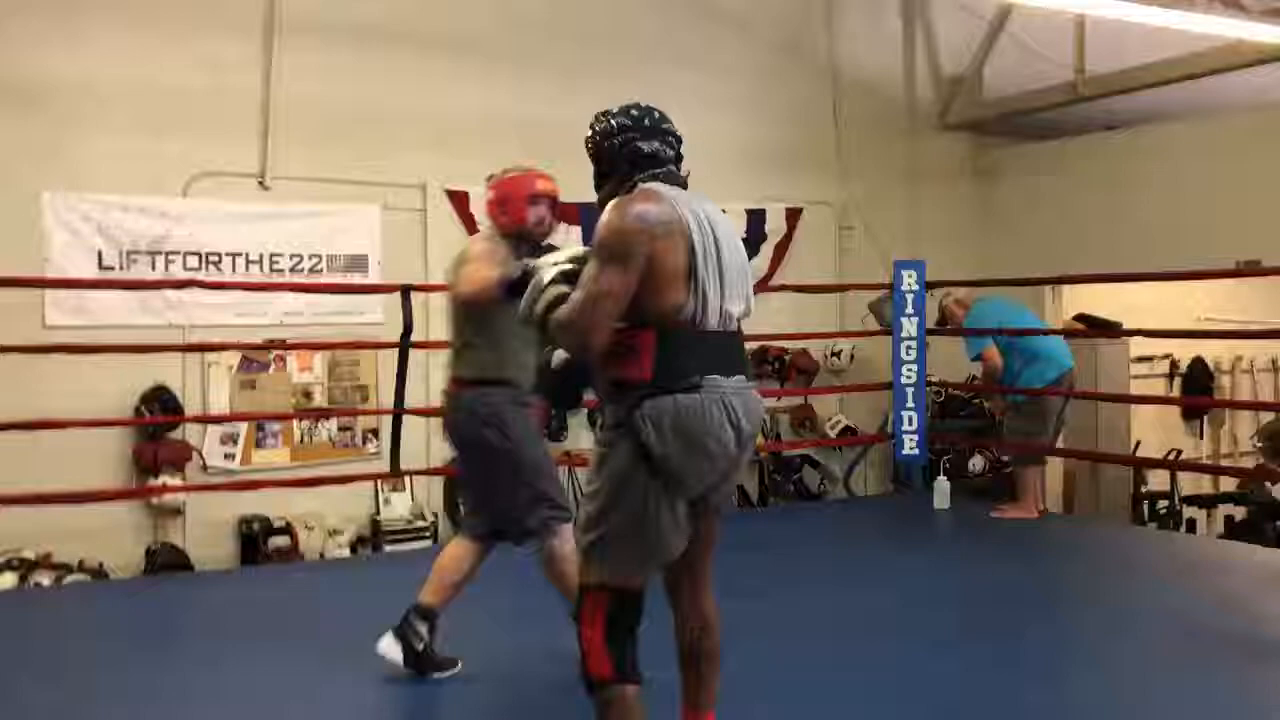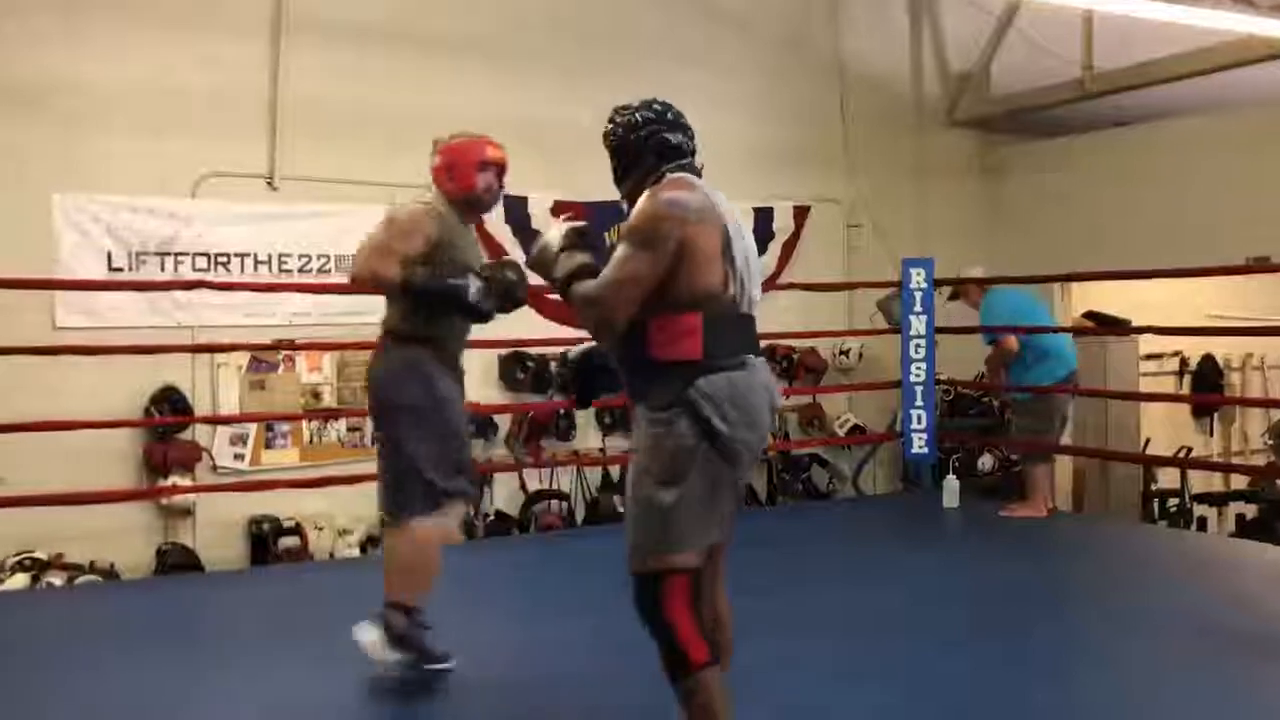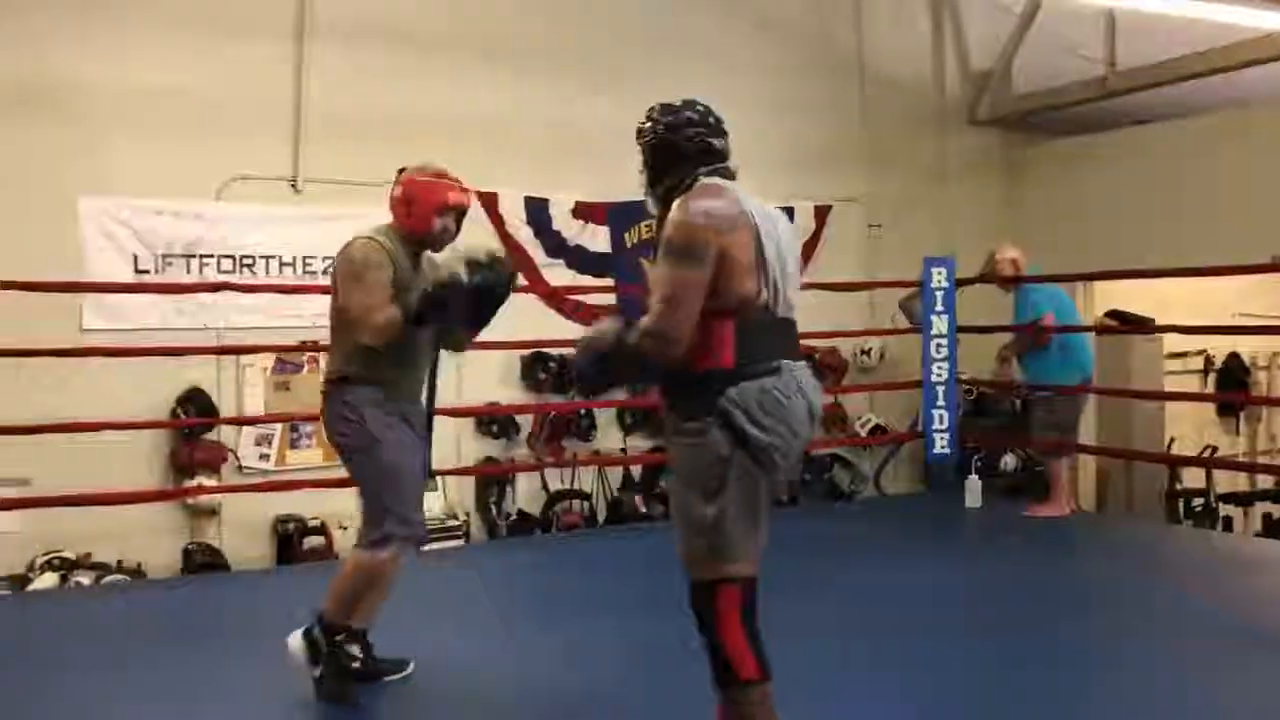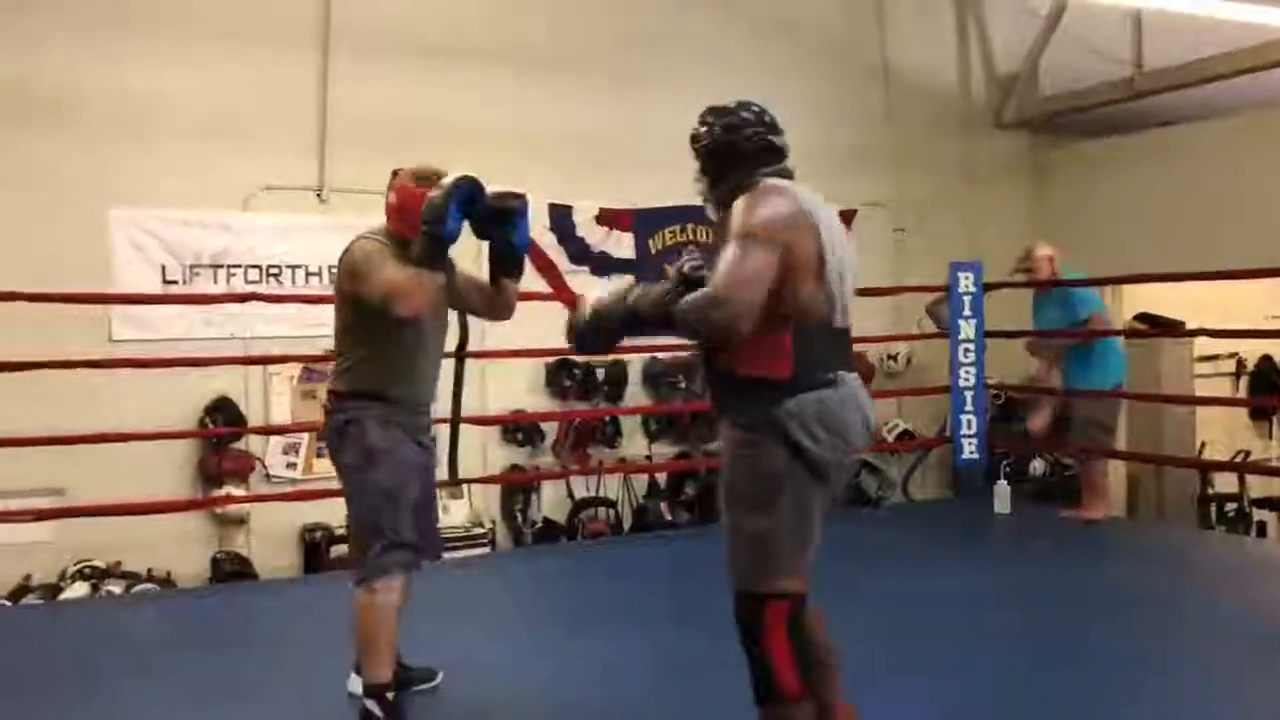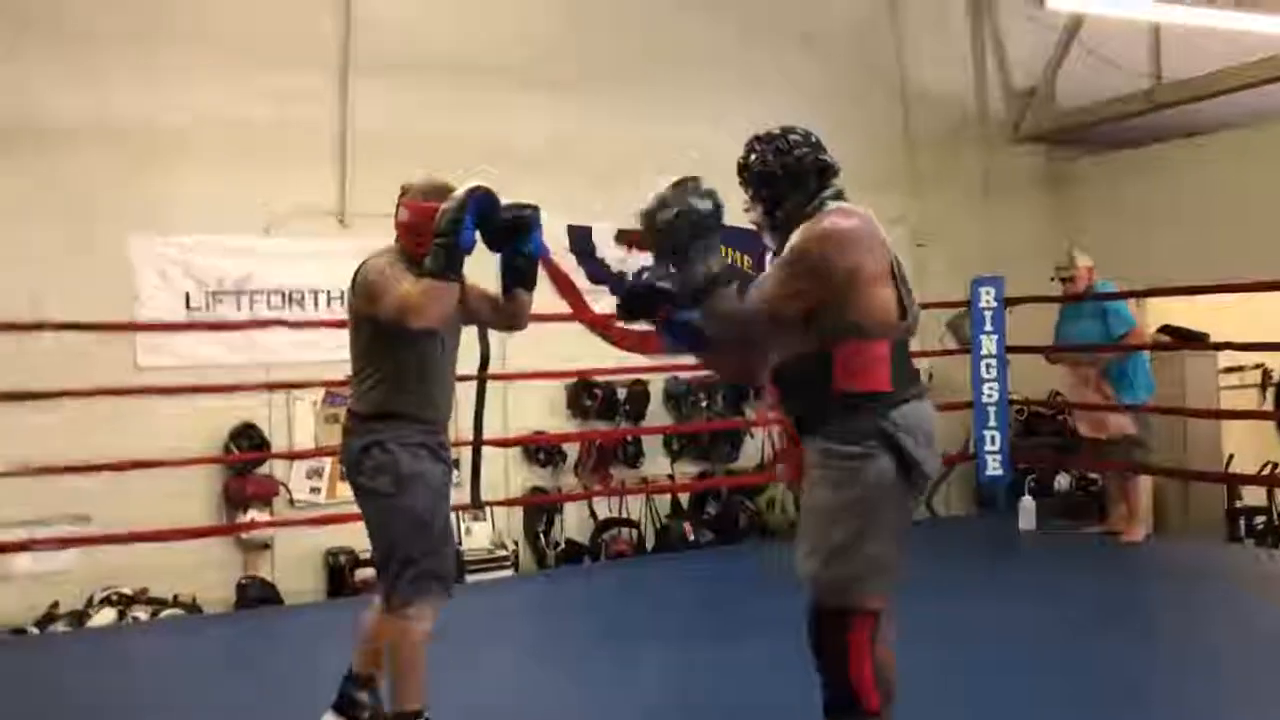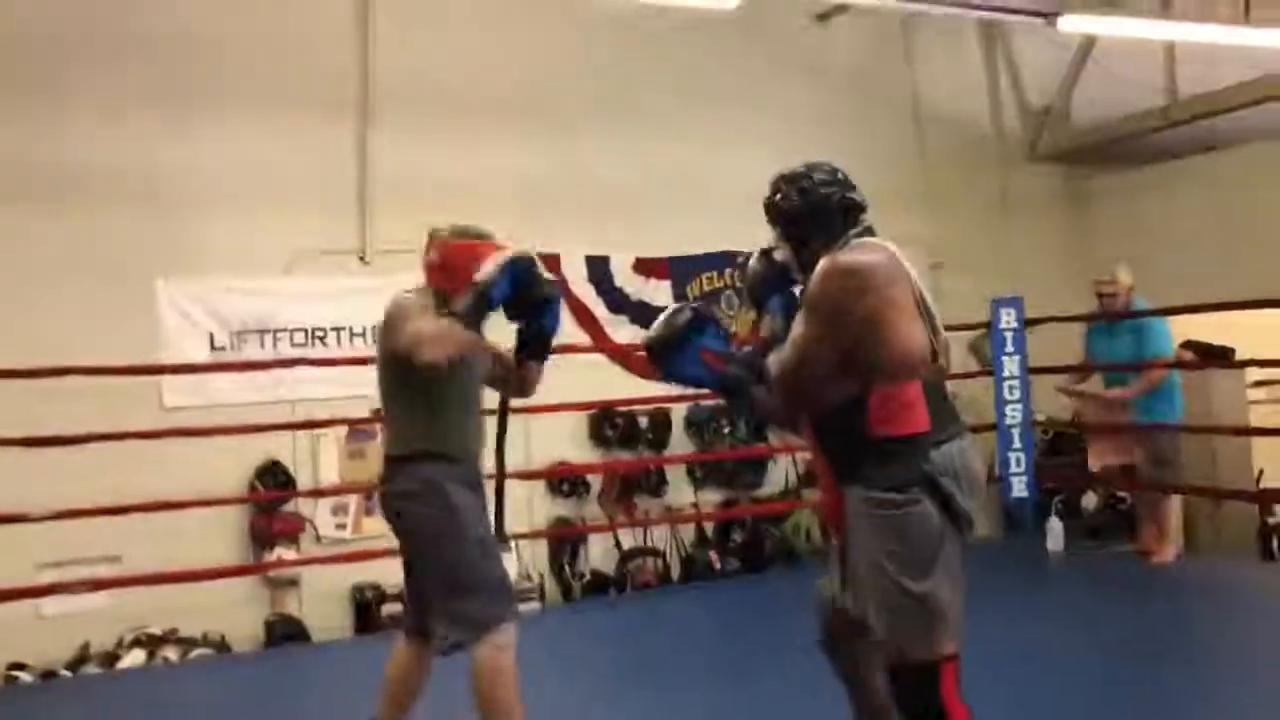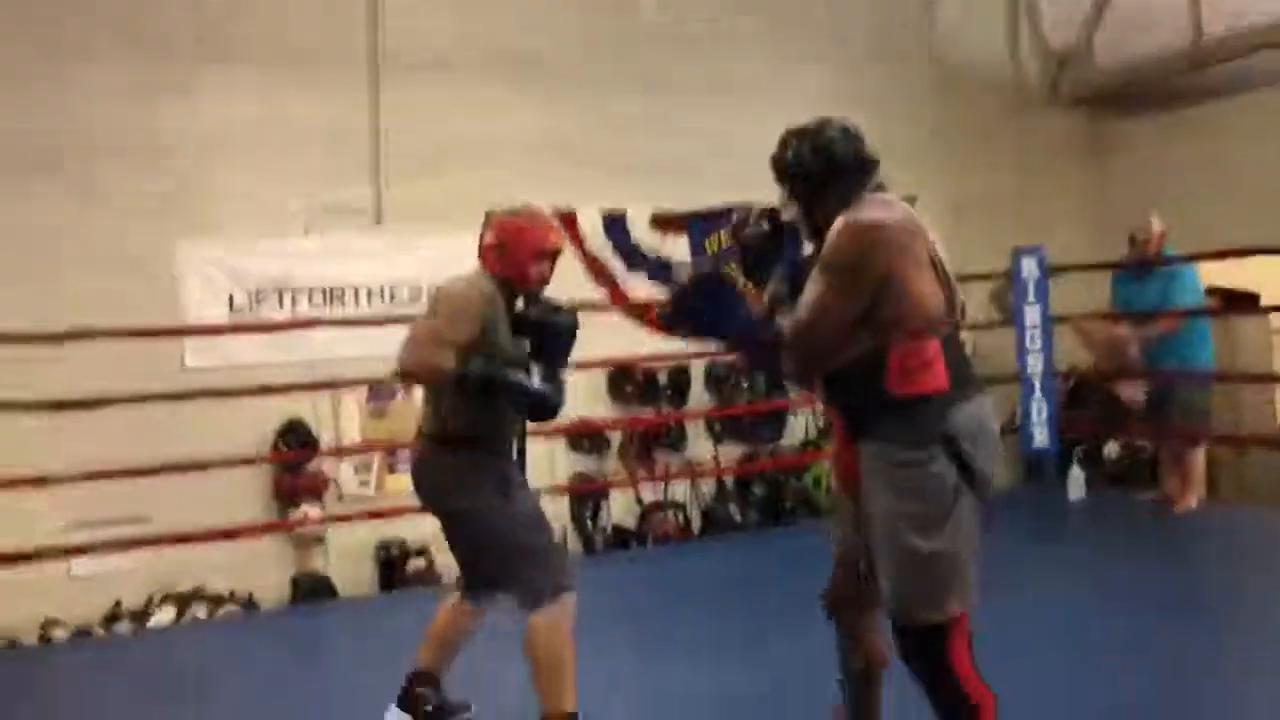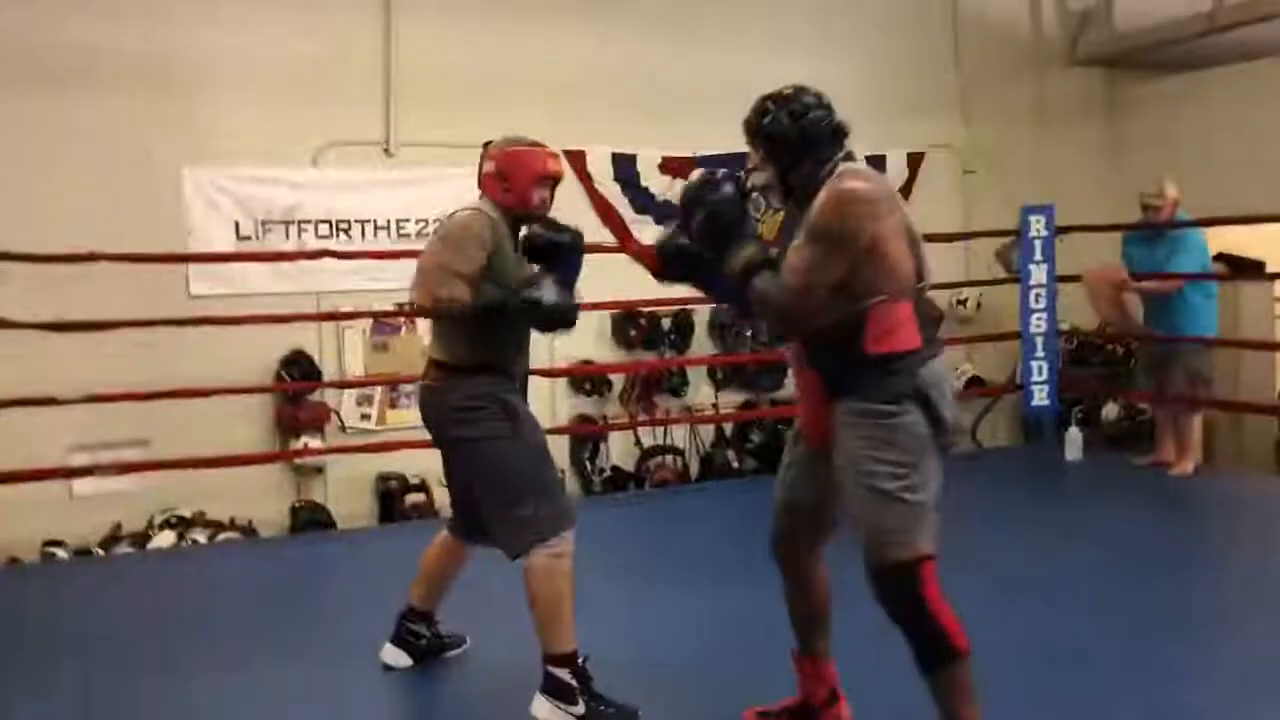
dt=0.3s
person 1, frame 1
left shoulder: (635, 212)
right shoulder: (710, 217)
left elbow: (588, 333)
left wrist: (549, 301)
left hip: (665, 419)
right hip: (728, 408)
left knee: (604, 607)
right knee: (691, 581)
person 1, frame 2
left shoulder: (666, 199)
right shoulder: (710, 205)
left elbow: (606, 311)
left wrist: (563, 264)
right wrist: (608, 355)
left hip: (695, 404)
right hip: (734, 393)
left knee: (664, 585)
right knee: (702, 572)
person 1, frame 3
left shoulder: (699, 208)
right shoulder: (761, 213)
left elbow: (670, 336)
left wrist: (614, 346)
right wrist: (639, 335)
left hip: (735, 411)
right hip: (783, 397)
left knee: (721, 600)
right knee: (729, 586)
person 1, frame 4
left shoulder: (765, 205)
right shoulder: (804, 210)
left elbow: (730, 312)
left wrist: (639, 306)
right wrist: (694, 290)
left hip: (786, 418)
right hip: (825, 405)
left knee: (767, 608)
right knee: (786, 592)
person 1, frame 5
left shoulder: (830, 232)
right shoulder: (825, 237)
left elbow: (743, 333)
right elbow: (760, 356)
left wrist: (694, 260)
right wrist: (678, 314)
left hip: (868, 442)
right hip: (854, 440)
left knee: (839, 627)
right knee: (855, 617)
person 1, frame 6
left shoulder: (848, 269)
right shoulder: (859, 271)
left elbow: (791, 389)
right elbow: (803, 405)
left wrist: (773, 316)
right wrist: (723, 369)
left hip: (908, 482)
right hip: (888, 481)
left knee: (919, 670)
right knee: (842, 633)
person 1, frame 7
left shoulder: (857, 229)
right shoulder: (884, 228)
left elbow: (806, 350)
right elbow: (836, 344)
left wrist: (784, 299)
left hip: (923, 443)
right hip: (899, 438)
left knee: (929, 633)
right knee: (845, 600)
person 1, frame 8
left shoulder: (847, 198)
right shoulder: (822, 200)
left elbow: (787, 308)
right elbow: (774, 293)
left wrist: (732, 246)
right wrist: (710, 267)
left hip: (889, 400)
right hip: (840, 399)
left knee: (900, 576)
right knee: (791, 542)
person 2, frame 1
left shoulder: (513, 260)
right shoulder: (484, 252)
left elbow: (519, 333)
right elbow: (469, 291)
right wrist: (528, 276)
left hip: (494, 403)
right hip: (491, 404)
left knee: (484, 526)
right knee: (550, 515)
left ankle: (410, 636)
person 2, frame 2
left shoulder: (461, 228)
right shoulder: (422, 215)
right elbow: (365, 268)
left wrist: (488, 290)
right wrist: (441, 287)
left hip: (428, 368)
right hip: (414, 366)
left knee: (412, 501)
right knee: (445, 496)
left ankle: (394, 623)
right ankle: (397, 624)
person 2, frame 3
left shoulder: (428, 265)
right shoulder: (365, 253)
left elbow: (454, 337)
right elbow: (369, 331)
left wrist: (476, 298)
right wrist: (431, 300)
left hip: (405, 408)
right hip: (363, 404)
left knee: (391, 534)
right knee: (392, 532)
left ankle: (350, 649)
right ankle: (321, 636)
person 2, frame 4
left shoulder: (437, 266)
right shoulder: (367, 253)
left elbow: (499, 307)
right elbow: (407, 302)
left wrist: (507, 246)
right wrist: (437, 235)
left hip: (410, 421)
right hip: (367, 421)
left knee: (404, 551)
right knee: (385, 558)
left ankle: (377, 664)
person 2, frame 5
left shoulder: (445, 280)
right shoulder: (381, 271)
left elbow: (512, 318)
right elbow: (423, 315)
left wrist: (520, 257)
right wrist: (450, 248)
left hip: (422, 445)
right hip: (387, 445)
left knee: (408, 586)
right knee: (422, 589)
person 2, frame 6
left shoulder: (460, 324)
right shoulder: (409, 309)
left elbow: (519, 384)
right elbow: (431, 352)
left wrist: (536, 327)
right wrist: (480, 299)
left hip: (448, 482)
right hip: (427, 483)
left knee: (425, 626)
right knee: (493, 623)
person 2, frame 7
left shoulder: (505, 306)
right shoulder: (468, 293)
left elbow: (527, 389)
right elbow: (415, 358)
left wrist: (549, 347)
right wrist: (492, 376)
left hip: (473, 461)
right hip: (466, 463)
left knee: (483, 584)
right knee: (552, 592)
person 2, frame 8
left shoulder: (510, 236)
right shoulder: (473, 224)
left elbow: (539, 313)
right elbow: (428, 295)
left wrist: (557, 269)
right wrist: (507, 301)
left hip: (470, 394)
right hip: (476, 396)
left knee: (470, 525)
right knee: (551, 533)
left ankle: (412, 633)
person 3, frame 1
left shoulder: (973, 321)
right shoulder: (993, 304)
left elbow: (994, 363)
left wrist: (994, 395)
left hip: (1039, 376)
right hip: (1060, 367)
left knee: (1024, 443)
right knee: (1035, 443)
left ankle: (1027, 506)
right ankle: (1035, 500)
person 3, frame 2
left shoulder: (991, 305)
right shoulder: (1012, 292)
left elbow: (1010, 347)
left wrist: (992, 366)
right wrist: (999, 368)
left hip: (1044, 374)
right hip: (1063, 367)
left knee: (1032, 440)
right knee: (1043, 439)
left ankle: (1036, 504)
right ankle: (1044, 498)
person 3, frame 3
left shoulder: (1030, 290)
right shoulder: (1028, 290)
left elbow: (1046, 331)
right elbow: (1031, 335)
left wrist: (1012, 347)
right wrist: (1010, 351)
left hip: (1063, 373)
right hip: (1052, 373)
left knee: (1050, 439)
right knee: (1052, 438)
left ankle: (1059, 502)
right ankle: (1064, 498)
person 3, frame 4
left shoulder: (1074, 289)
right shoulder: (1042, 295)
left elbow: (1101, 326)
right elbow: (1045, 339)
left wrist: (1059, 346)
right wrist: (1038, 346)
left hip: (1098, 375)
right hip: (1074, 377)
left knee: (1090, 439)
right knee: (1080, 439)
left ankle: (1100, 502)
right ankle: (1090, 501)
person 3, frame 5
left shoulder: (1109, 301)
right shoulder: (1067, 309)
left elbow: (1138, 338)
right elbow: (1061, 348)
left wrist: (1098, 362)
right wrist: (1056, 355)
left hip: (1126, 390)
right hip: (1093, 392)
left knee: (1126, 458)
right knee: (1105, 457)
left ankle: (1137, 521)
right ankle: (1116, 518)
person 3, frame 6
left shoulder: (1148, 320)
right shoulder: (1097, 324)
left elbow: (1164, 366)
right elbow: (1090, 363)
left wrist: (1128, 393)
right wrist: (1072, 382)
left hip: (1155, 411)
right hip: (1120, 412)
left knee: (1157, 477)
right knee: (1134, 476)
left ankle: (1168, 542)
right ankle: (1146, 537)
person 3, frame 7
left shoulder: (1179, 270)
right shoulder: (1125, 271)
left elbow: (1175, 318)
right elbow: (1117, 313)
left wrist: (1136, 337)
right wrist: (1100, 333)
left hip: (1185, 361)
right hip: (1153, 360)
left knee: (1186, 428)
right knee: (1160, 426)
left ankle: (1192, 491)
right ankle: (1169, 485)
person 3, frame 8
left shoulder: (1189, 235)
right shoulder: (1135, 235)
left elbow: (1173, 282)
right elbow: (1125, 276)
left wrist: (1134, 286)
right wrist: (1107, 288)
left hip: (1190, 327)
right hip: (1156, 325)
left knee: (1186, 394)
right knee: (1158, 391)
left ankle: (1189, 456)
right ankle: (1164, 450)
